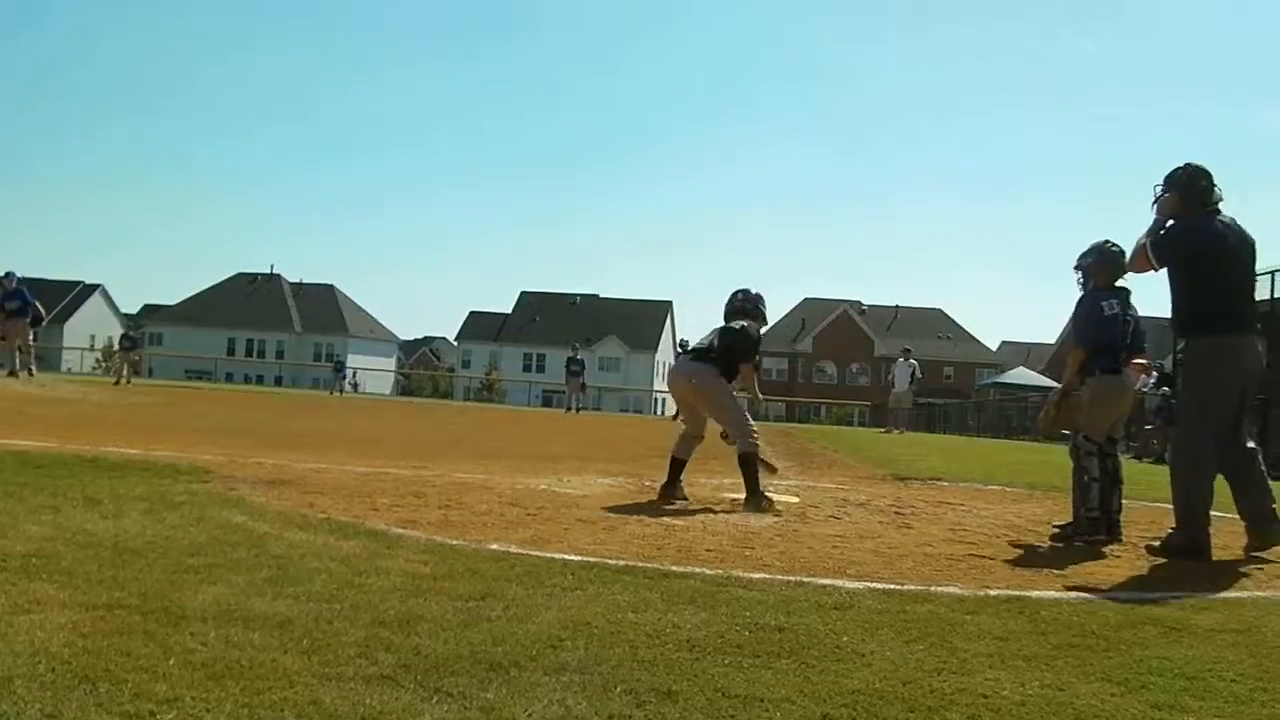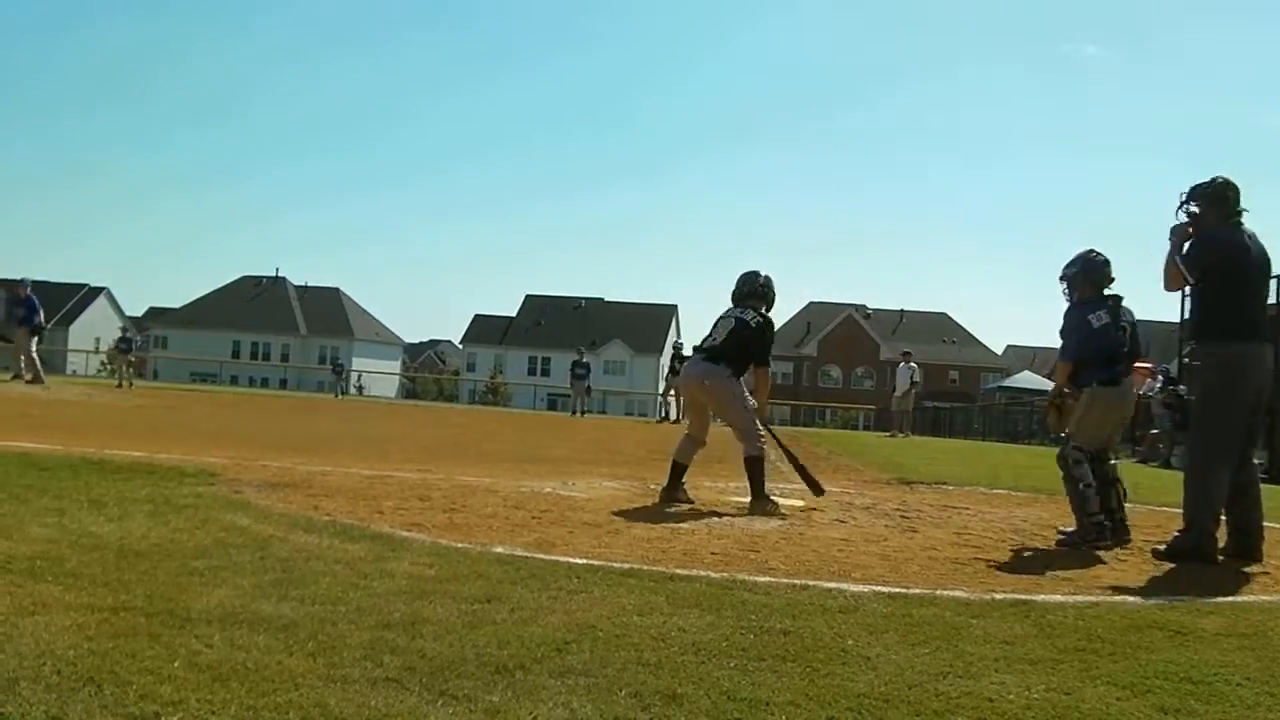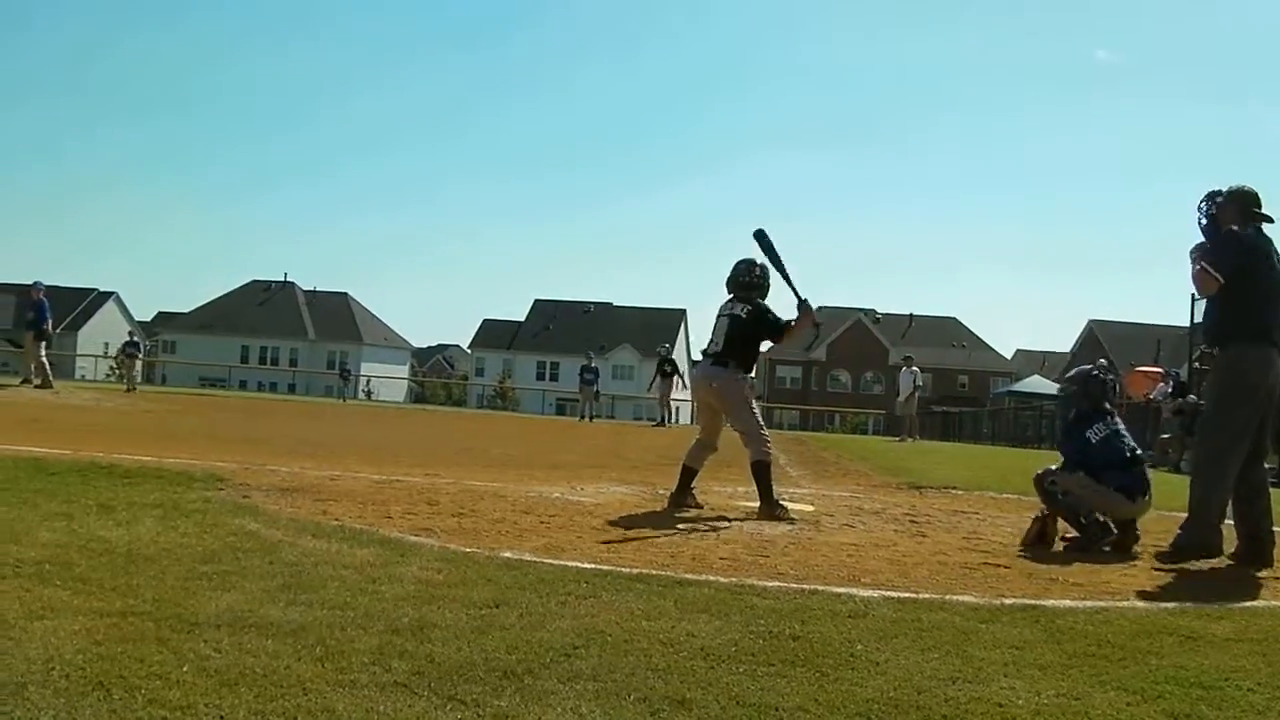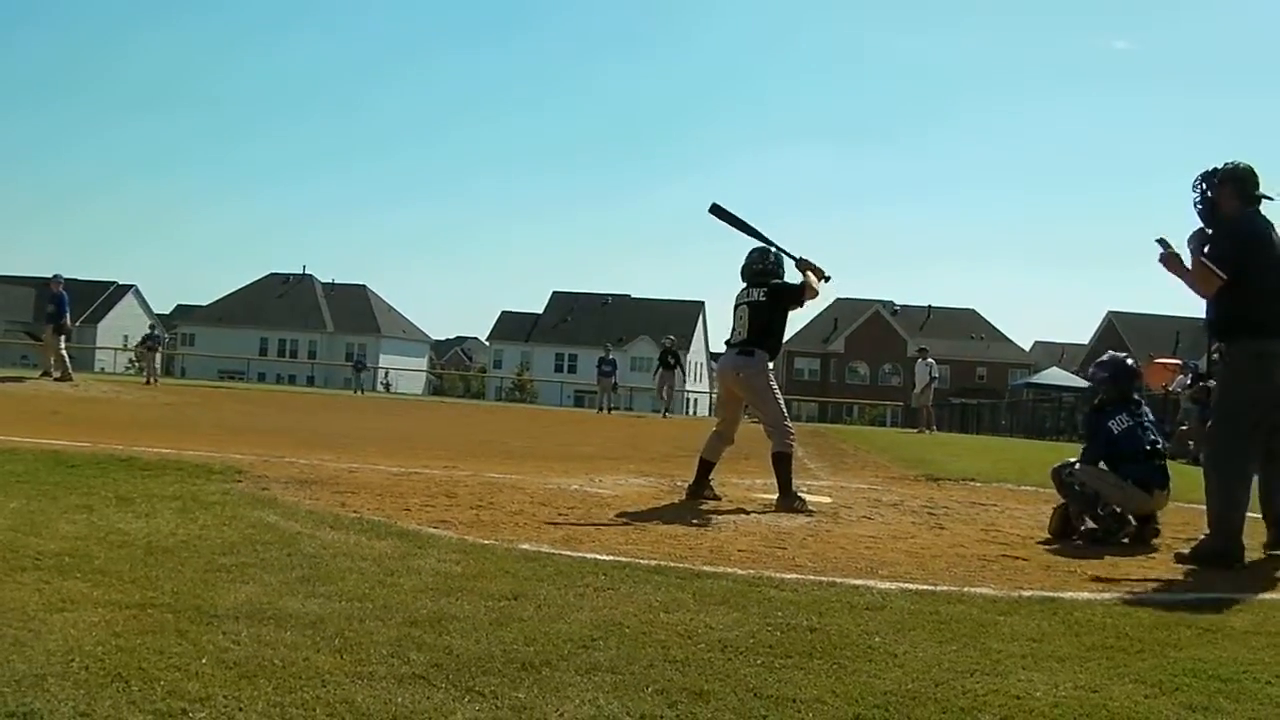
dt=0.5s
person 1, frame 1
left shoulder: (1188, 230)
right shoulder: (1239, 232)
left elbow: (1136, 262)
right elbow: (1241, 287)
left wrist: (1160, 220)
left hip: (1210, 348)
right hip: (1246, 345)
left knee: (1193, 445)
right knee: (1236, 441)
left ankle: (1191, 537)
person 1, frame 2
left shoulder: (1213, 238)
right shoulder: (1254, 243)
left elbow: (1173, 281)
right elbow: (1234, 291)
left wrist: (1177, 243)
left hip: (1224, 354)
right hip: (1258, 354)
left knee: (1208, 448)
right knee: (1240, 450)
left ankle: (1198, 538)
right ankle: (1245, 538)
person 1, frame 3
left shoulder: (1235, 238)
left elbow: (1206, 286)
left wrist: (1197, 257)
left hip: (1241, 357)
left knee: (1214, 447)
left ankle: (1200, 535)
person 1, frame 4
left shoulder: (1237, 229)
left elbow: (1208, 285)
right elbow: (1214, 287)
left wrist: (1198, 249)
right wrist: (1178, 268)
left knee: (1225, 447)
left ankle: (1223, 543)
person 2, frame 1
left shoulder: (724, 330)
right shoulder: (750, 330)
right elbow: (745, 366)
left wrist: (725, 418)
right wrist: (755, 394)
left hip: (677, 372)
right hip: (701, 375)
left knee: (693, 430)
right knee: (746, 432)
left ankle: (671, 486)
right ankle: (754, 496)
person 2, frame 2
left shoulder: (729, 314)
right shoulder: (762, 321)
right elbow: (760, 370)
left wrist: (747, 399)
right wrist: (760, 407)
left hip: (690, 370)
right hip: (715, 375)
left knee: (696, 432)
right knee: (752, 435)
left ankle: (672, 488)
right ankle: (759, 499)
person 2, frame 3
left shoulder: (728, 306)
right shoulder: (756, 309)
left elbow: (770, 330)
right elbow: (785, 334)
left wrist: (798, 321)
right wrist: (804, 318)
left hip: (702, 374)
right hip: (726, 377)
left knee: (707, 437)
right knee: (758, 440)
left ankle: (681, 493)
right ankle: (768, 504)
person 2, frame 4
left shoulder: (744, 293)
right shoulder: (773, 289)
left elbow: (787, 303)
right elbow: (810, 291)
left wrist: (810, 276)
right wrist: (808, 272)
left hip: (728, 363)
right hip: (751, 365)
left knee: (724, 428)
right knee: (781, 430)
left ankle: (698, 484)
right ankle: (786, 495)
person 3, frame 1
left shoulder: (1092, 300)
right shoulder: (1127, 306)
left elbow: (1080, 348)
right elbow: (1135, 351)
left wrist: (1064, 386)
left hip: (1100, 382)
right hip: (1124, 383)
left knee: (1085, 450)
right knee: (1108, 452)
left ankle: (1088, 524)
right ankle: (1110, 523)
person 3, frame 2
left shoulder: (1080, 313)
right shoulder: (1122, 311)
left elbow: (1066, 359)
right elbow: (1134, 354)
left wrist: (1057, 390)
left hip: (1100, 393)
right hip: (1126, 393)
left knee: (1072, 457)
right knee: (1102, 459)
left ankle: (1092, 530)
right ankle: (1118, 526)
person 3, frame 3
left shoulder: (1077, 425)
right shoulder: (1110, 419)
left elbow: (1069, 471)
left wrist: (1050, 512)
left hip: (1122, 499)
right hip: (1141, 498)
left knee: (1046, 479)
left ankle: (1096, 533)
right ankle: (1126, 529)
person 3, frame 4
left shoulder: (1102, 415)
right shoulder: (1141, 409)
left elbow: (1087, 464)
left wrist: (1076, 511)
left hip: (1138, 494)
right hip: (1160, 495)
left knee: (1063, 472)
left ankle: (1114, 525)
right ankle: (1147, 522)
